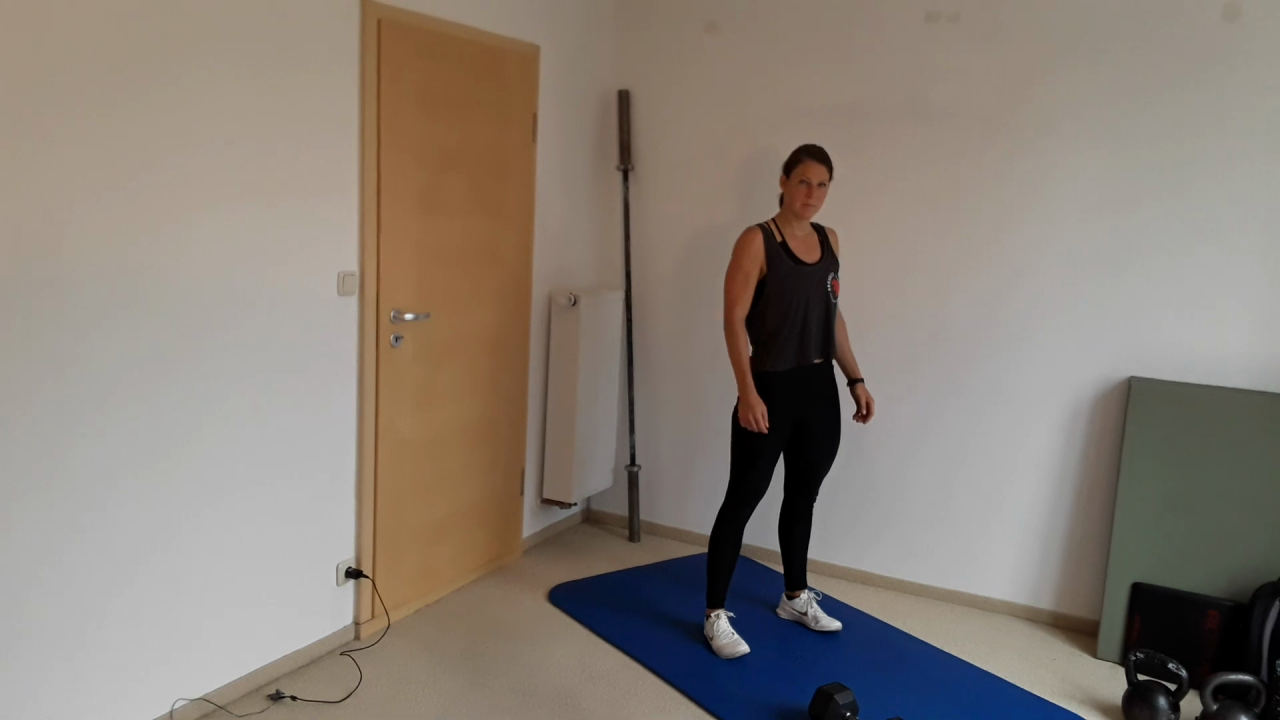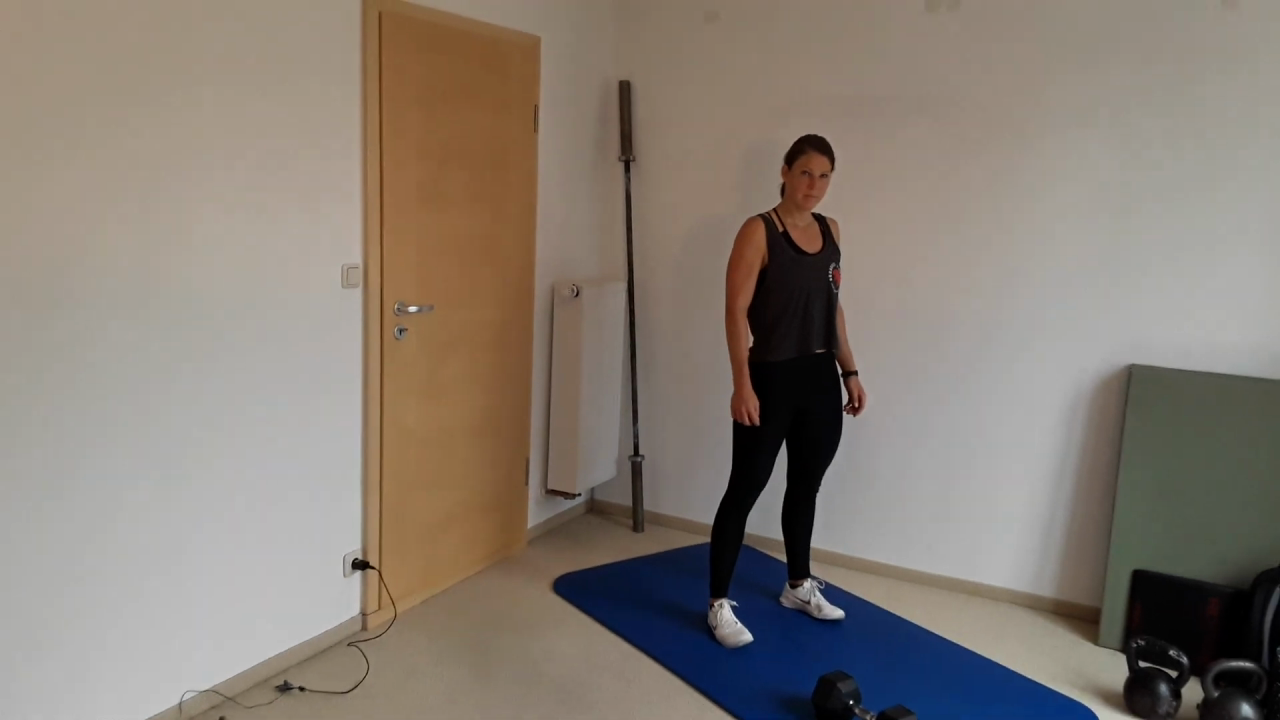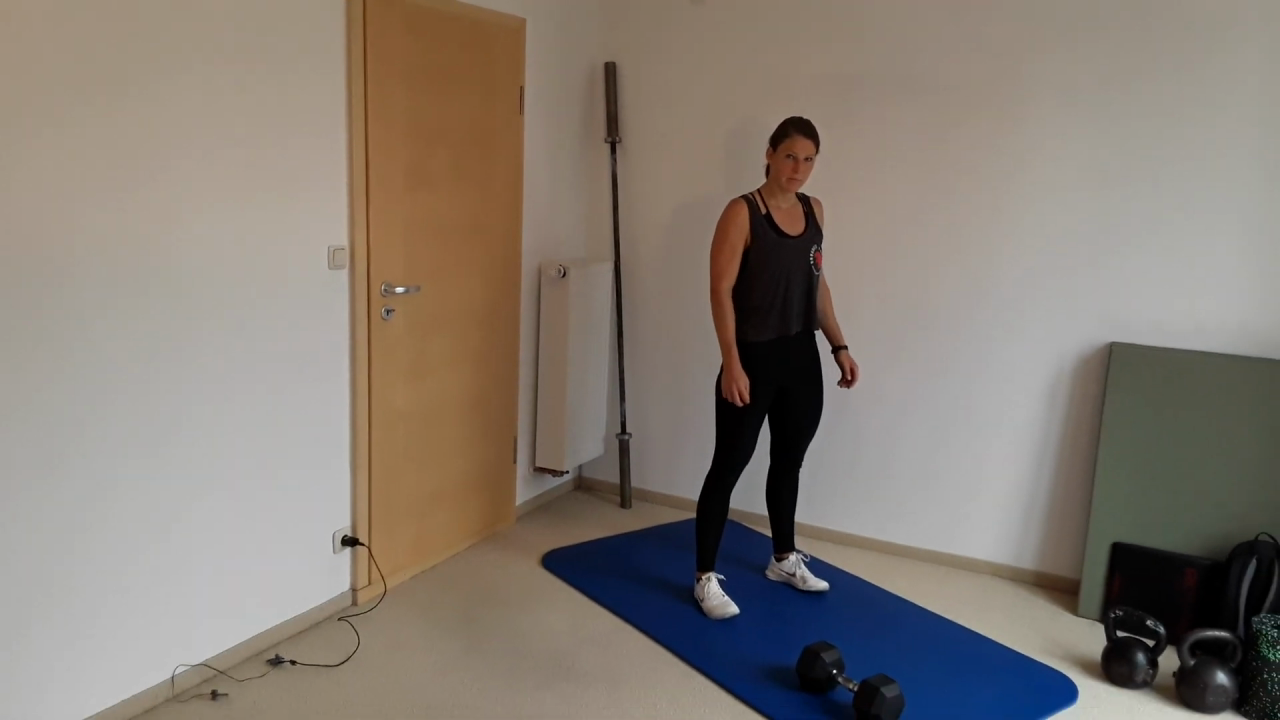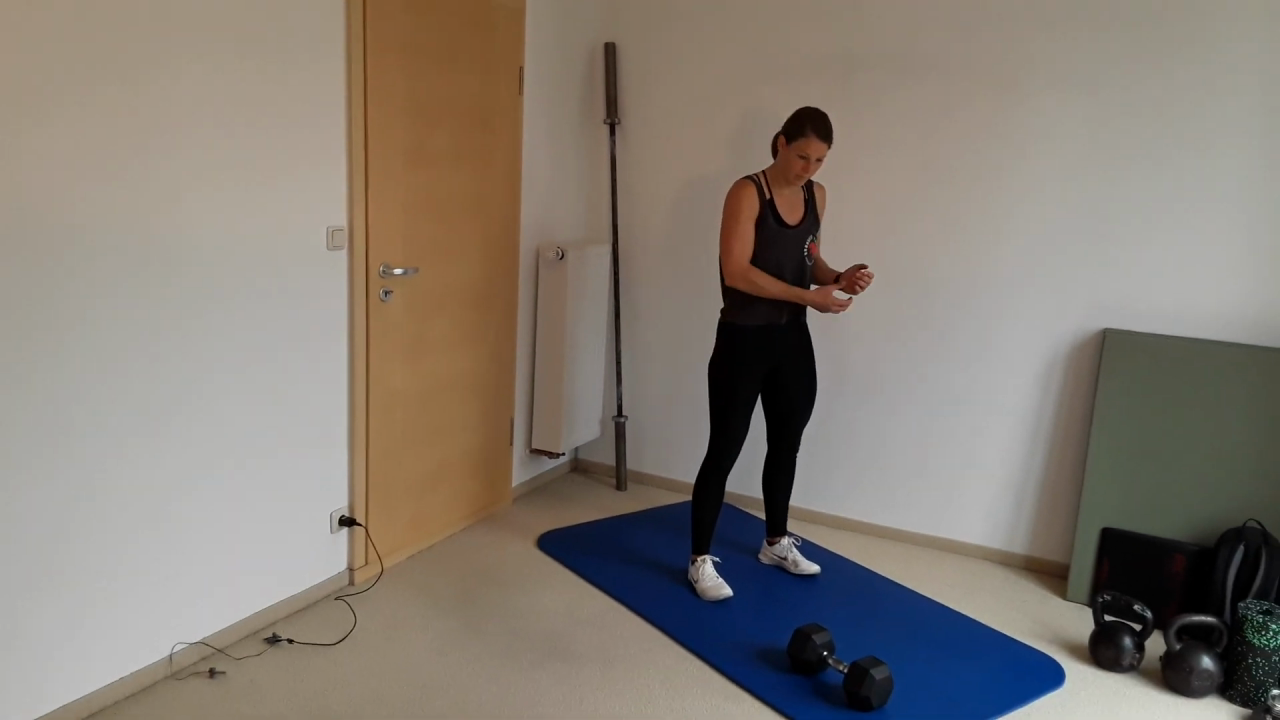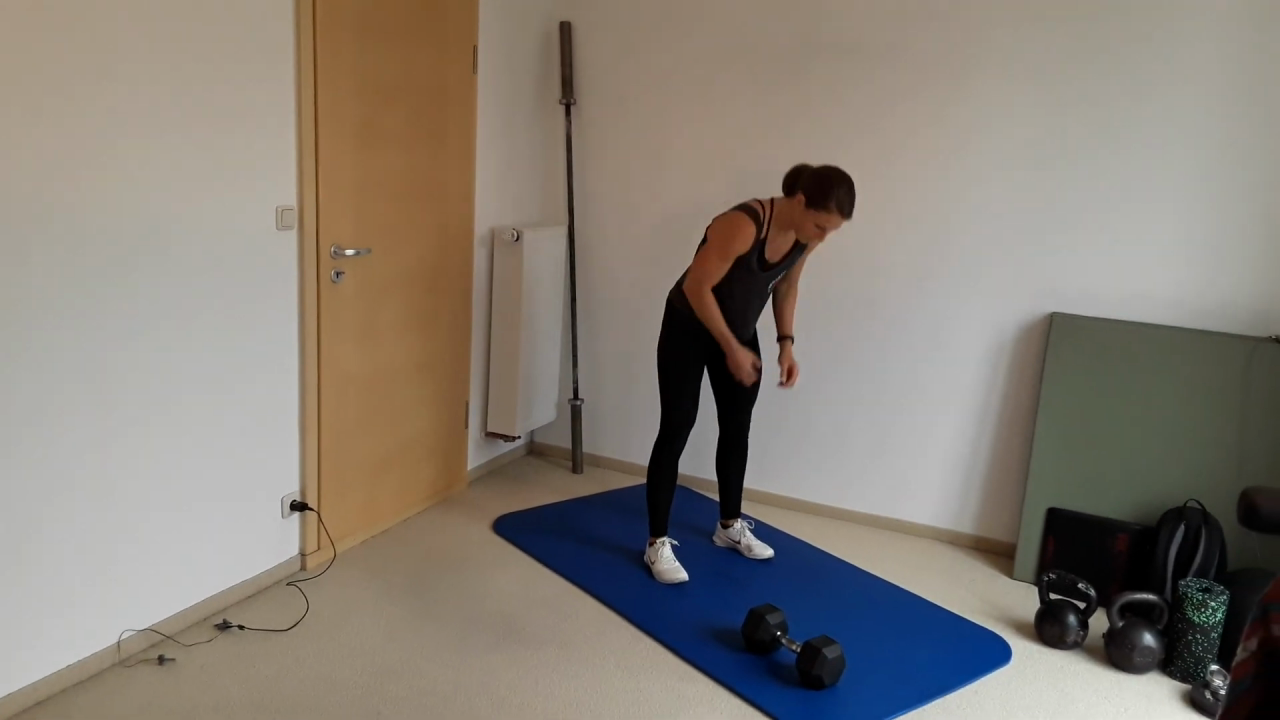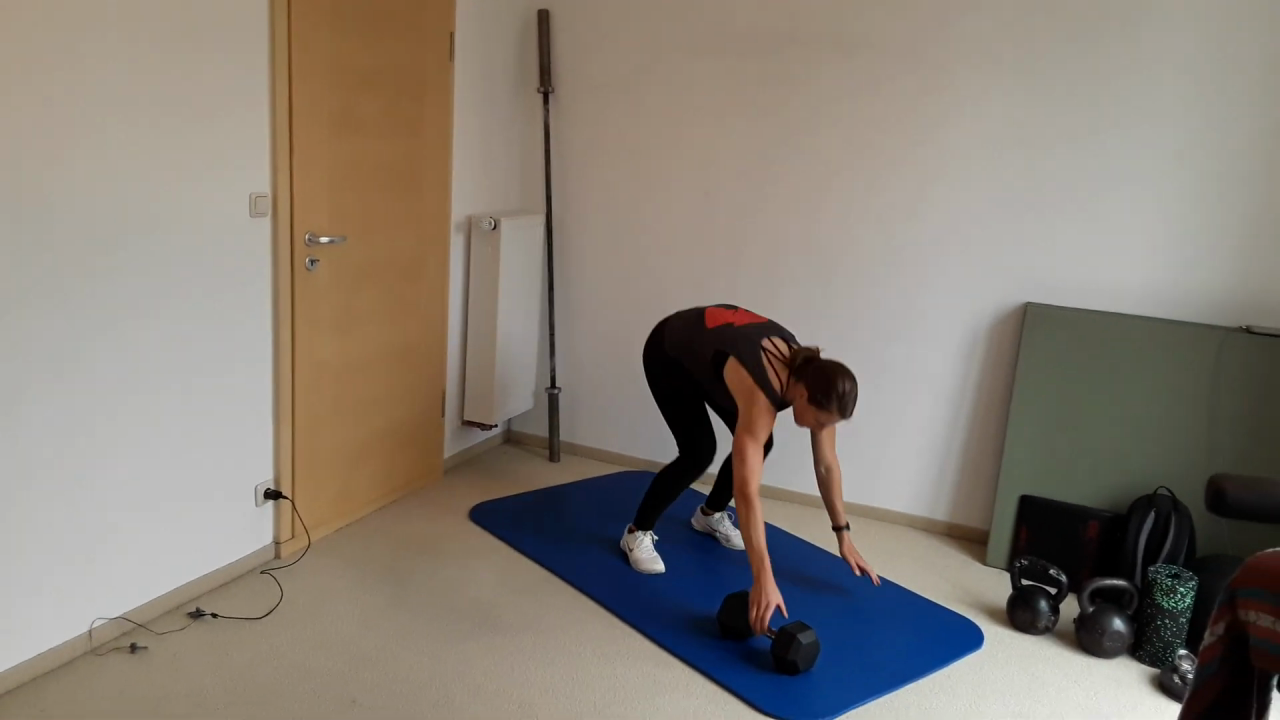
dt=0.5s
person 1, frame 1
left shoulder: (829, 239)
right shoulder: (756, 241)
right elbow: (734, 320)
left wrist: (855, 379)
right wrist: (747, 391)
left hip: (819, 389)
right hip: (772, 388)
left knee: (803, 497)
right knee: (742, 500)
left ankle: (795, 597)
right ankle: (716, 614)
person 1, frame 2
left shoulder: (830, 230)
right shoulder: (759, 231)
right elbow: (737, 310)
left wrist: (850, 372)
right wrist: (742, 383)
left hip: (821, 379)
right hip: (772, 378)
left knee: (806, 486)
right knee: (745, 489)
left ankle: (799, 586)
right ankle: (719, 603)
person 1, frame 3
left shoulder: (814, 210)
right shoulder: (741, 213)
right elbow: (721, 292)
left wrist: (839, 346)
right wrist: (731, 363)
left hip: (801, 356)
right hip: (755, 357)
left knee: (789, 462)
right knee: (729, 466)
left ankle: (784, 559)
right ankle: (706, 577)
person 1, frame 4
left shoulder: (816, 196)
right shoulder: (747, 193)
right elbow: (736, 272)
left wrist: (837, 278)
right wrist: (809, 297)
left hip: (793, 340)
right hip: (743, 340)
left knee: (786, 445)
right knee: (724, 450)
left ankle: (776, 542)
right ankle: (700, 559)
person 1, frame 5
left shoulder: (809, 231)
right shoulder: (743, 225)
right elbow: (695, 288)
left wrist: (786, 344)
right wrist: (730, 348)
left hip: (740, 331)
right hip: (689, 324)
left knee: (737, 426)
right knee: (677, 428)
left ankle: (730, 526)
right ankle: (658, 542)
person 1, frame 6
left shoulder: (815, 382)
right shoulder: (759, 392)
left elbow: (827, 460)
right elbow: (747, 490)
left wrist: (843, 535)
right wrist: (764, 581)
left hip: (710, 338)
right hip: (669, 351)
left knee: (756, 445)
right knee: (697, 453)
left ankle: (710, 514)
right ankle: (637, 533)
